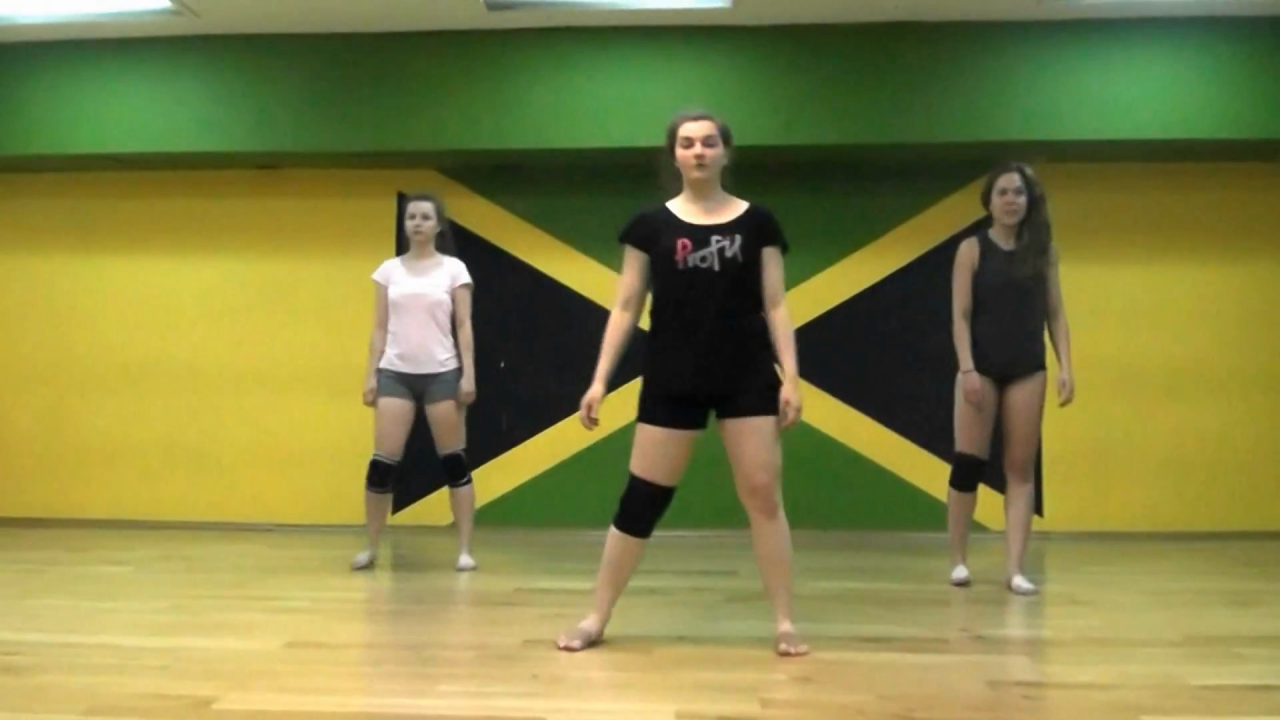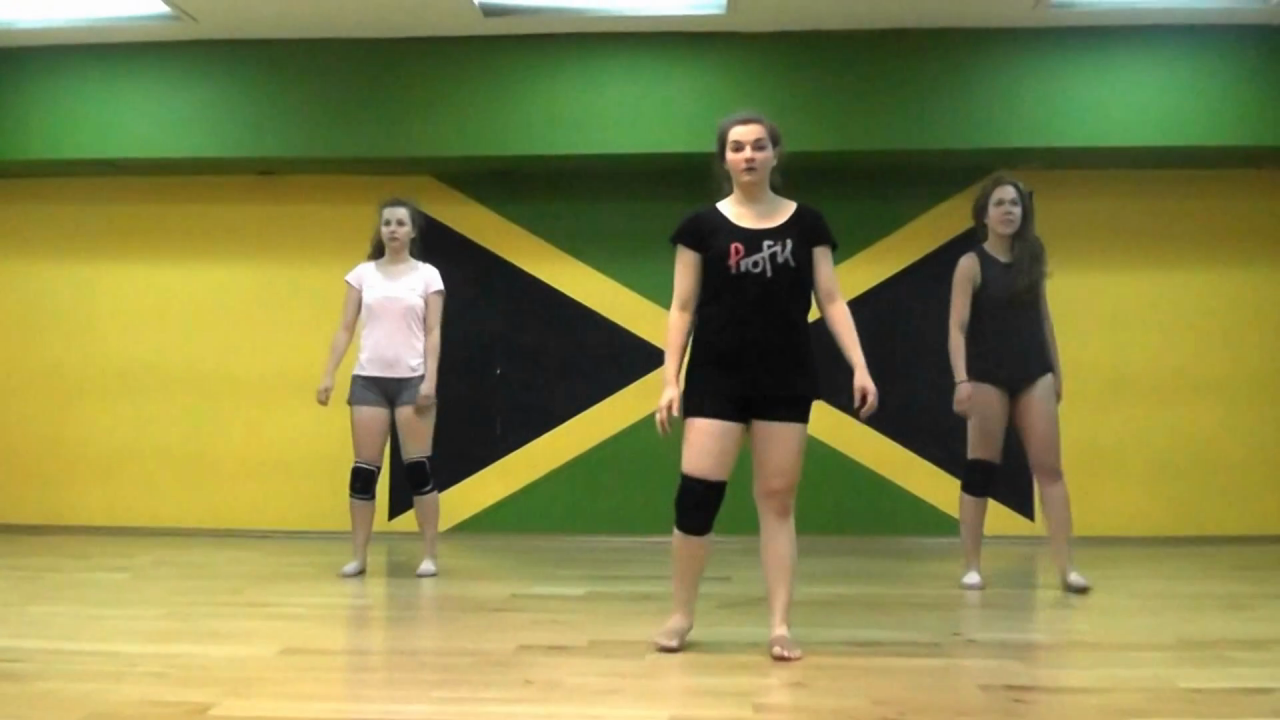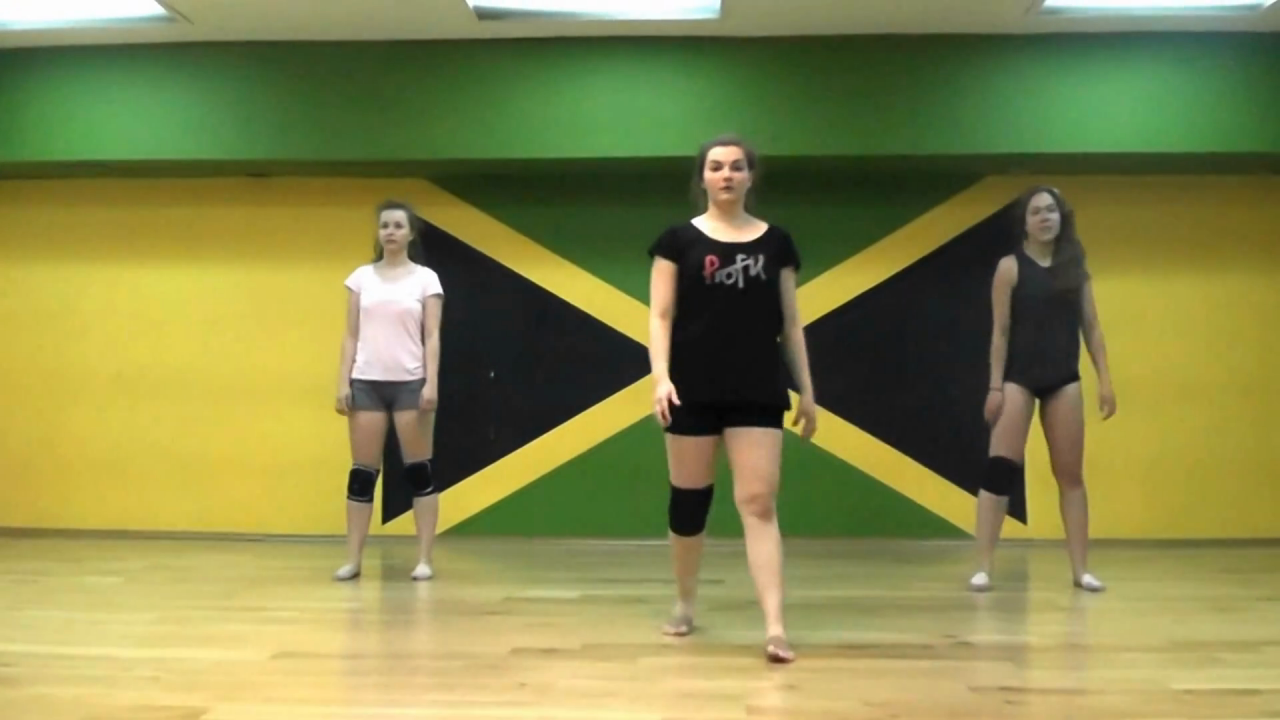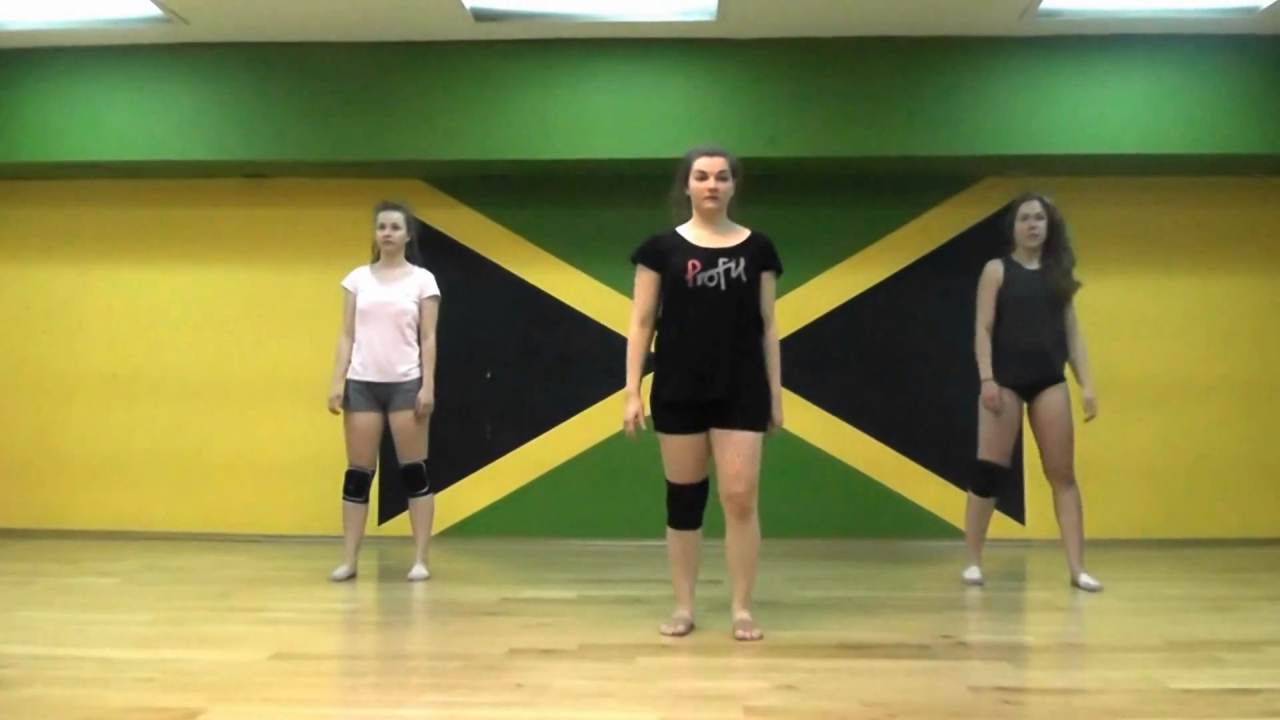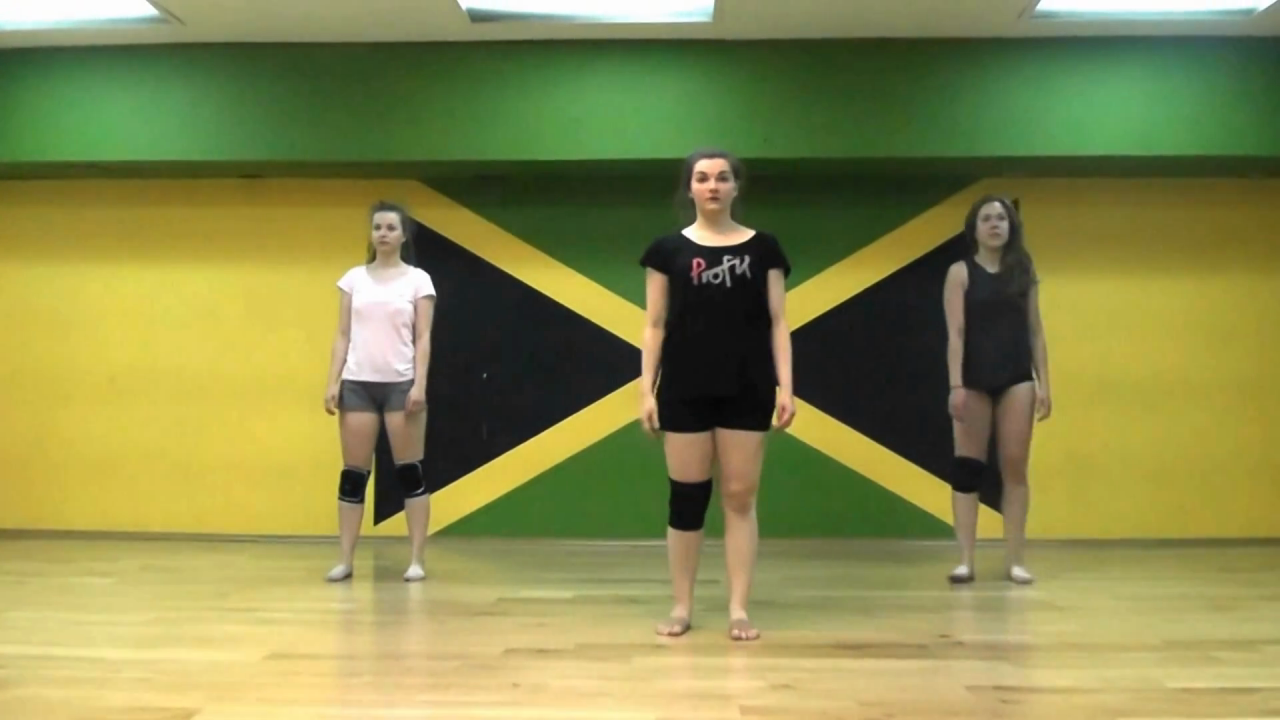
dt=0.4s
person 1, frame 1
left shoulder: (758, 222)
right shoulder: (649, 224)
left elbow: (775, 305)
right elbow: (626, 306)
left wrist: (789, 376)
right wrist: (599, 379)
left hip: (746, 380)
right hip: (672, 379)
left knee: (764, 497)
right knee: (643, 498)
left ankle: (783, 621)
right ankle: (595, 617)
person 1, frame 2
left shoulder: (807, 223)
right shoulder: (702, 225)
left elbow: (831, 301)
right elbow: (683, 308)
left wrist: (860, 367)
right wrist: (671, 380)
left hip: (786, 381)
right hip: (715, 379)
left knee: (778, 500)
right knee: (697, 493)
left ankle: (781, 626)
right ankle: (681, 614)
person 1, frame 3
left shoulder: (776, 242)
right shoulder: (678, 239)
left elbow: (790, 322)
right elbow: (661, 316)
left wrist: (807, 389)
right wrist: (661, 377)
left hip: (757, 392)
right hip: (693, 389)
left knee: (759, 504)
right knee: (688, 501)
left ankle: (774, 627)
right ankle: (685, 604)
person 1, frame 4
left shoulder: (757, 247)
right shoulder: (660, 247)
left elbow: (768, 326)
right elbow: (642, 324)
left wrist: (775, 394)
right wrist: (632, 392)
left hip: (742, 391)
right hip: (677, 391)
left knee: (740, 497)
right knee: (684, 498)
left ankle: (742, 608)
right ankle: (683, 607)
person 1, frame 5
left shoulder: (763, 247)
right shoulder: (668, 249)
left elbow: (777, 322)
right elbow: (655, 324)
left wrist: (785, 386)
right wrist: (646, 389)
left hip: (746, 390)
right hip: (685, 389)
left knee: (740, 496)
right knee: (687, 496)
left ankle: (739, 608)
right ankle: (681, 606)
person 2, frame 1
left shoulder: (1042, 250)
right shoulder: (972, 249)
left elbow: (1055, 312)
right elbow: (961, 316)
left wrist: (1066, 367)
right wrist: (966, 369)
left hip: (1028, 370)
right hip: (981, 368)
left knee: (1020, 468)
right knee: (969, 462)
left ankle: (1015, 569)
right ankle: (959, 560)
person 2, frame 2
left shoulder: (1031, 259)
right shoulder: (971, 264)
left elbow: (1042, 318)
right elbow: (957, 328)
left wrist: (1056, 374)
right wrist: (961, 381)
left hip: (1035, 374)
right hip: (988, 378)
left knee: (1048, 468)
right knee: (980, 468)
left ankle: (1065, 566)
right ankle: (971, 565)
person 2, frame 3
left shoulder: (1074, 266)
right shoulder: (1011, 267)
left elbow: (1091, 326)
right elbow: (1000, 331)
left wrist: (1105, 381)
right wrist: (994, 387)
left hip: (1063, 380)
right hip: (1018, 377)
left knee: (1070, 474)
right knee: (1001, 467)
left ankle: (1080, 568)
right ankle: (983, 566)
person 2, frame 4
left shoulder: (1060, 273)
right shoulder: (997, 270)
left elbow: (1072, 335)
right elbow: (983, 330)
left wrist: (1087, 385)
right wrist: (986, 380)
left hip: (1050, 381)
right hip: (1005, 379)
left knee: (1062, 474)
right knee: (990, 469)
left ankle: (1077, 568)
right ankle: (973, 561)
person 2, frame 5
left shoulder: (1023, 272)
right shoulder: (960, 272)
left elbow: (1035, 332)
right elbow: (955, 333)
left wrist: (1043, 384)
right wrist: (956, 385)
left hip: (1016, 380)
right hip: (973, 381)
left knee: (1015, 469)
right knee: (968, 467)
left ankle: (1014, 559)
right ankle: (965, 560)
person 3, frame 1
left shoulder: (453, 269)
right shoulder: (388, 270)
left elbow: (464, 326)
right elbow: (380, 328)
left wrist: (469, 374)
right wrist: (371, 376)
left hip: (441, 373)
right hip: (396, 374)
left knee: (454, 461)
right knee: (382, 462)
left ankle: (465, 548)
right ankle: (371, 547)
person 3, frame 2
left shoulder: (428, 275)
right shoulder: (362, 273)
left elbow: (434, 333)
right elbow: (345, 329)
left wrist: (430, 380)
right wrist: (328, 375)
left hip: (411, 379)
right hip: (369, 379)
left knee: (418, 468)
right knee: (364, 469)
left ankle: (429, 554)
right ankle: (359, 555)
person 3, frame 3
left shoulder: (425, 278)
right shoulder: (361, 277)
left elbow: (432, 336)
right elbow: (351, 335)
left wrist: (431, 383)
right wrist: (343, 383)
left hip: (409, 382)
right hip: (367, 383)
left knee: (418, 471)
right knee: (362, 472)
left ankle: (424, 558)
right ankle: (353, 558)
person 3, frame 4
left shoulder: (422, 280)
right shoulder: (357, 278)
left elbow: (428, 339)
right elbow: (347, 335)
left wrist: (428, 386)
right wrist: (337, 382)
left hip: (405, 383)
right hip: (362, 383)
left knee: (413, 471)
right knee: (358, 473)
left ankle: (420, 559)
right ankle: (349, 559)
person 3, frame 5
left shoulder: (418, 280)
right shoulder: (354, 278)
left elbow: (423, 338)
right elbow: (343, 335)
left wrist: (420, 384)
right wrist: (333, 382)
left hip: (400, 384)
right hip: (358, 384)
left knee: (409, 472)
right knee: (353, 473)
left ankle: (416, 559)
right ankle: (345, 559)
